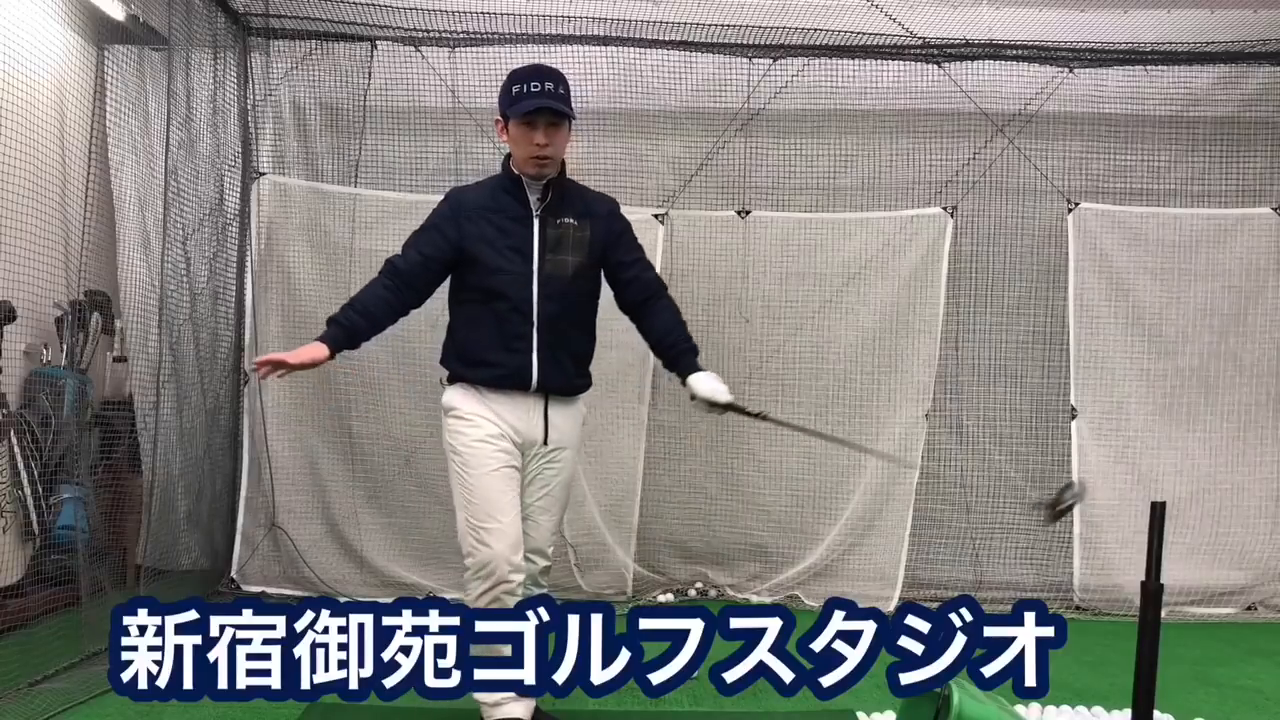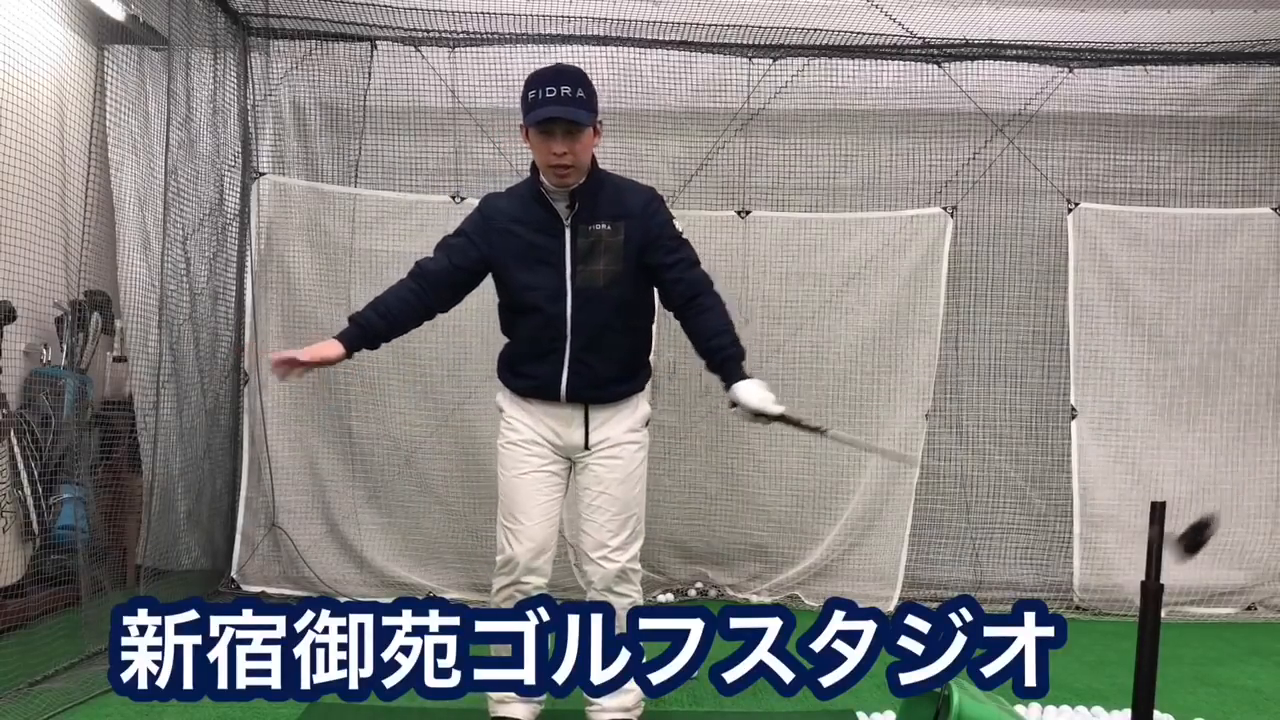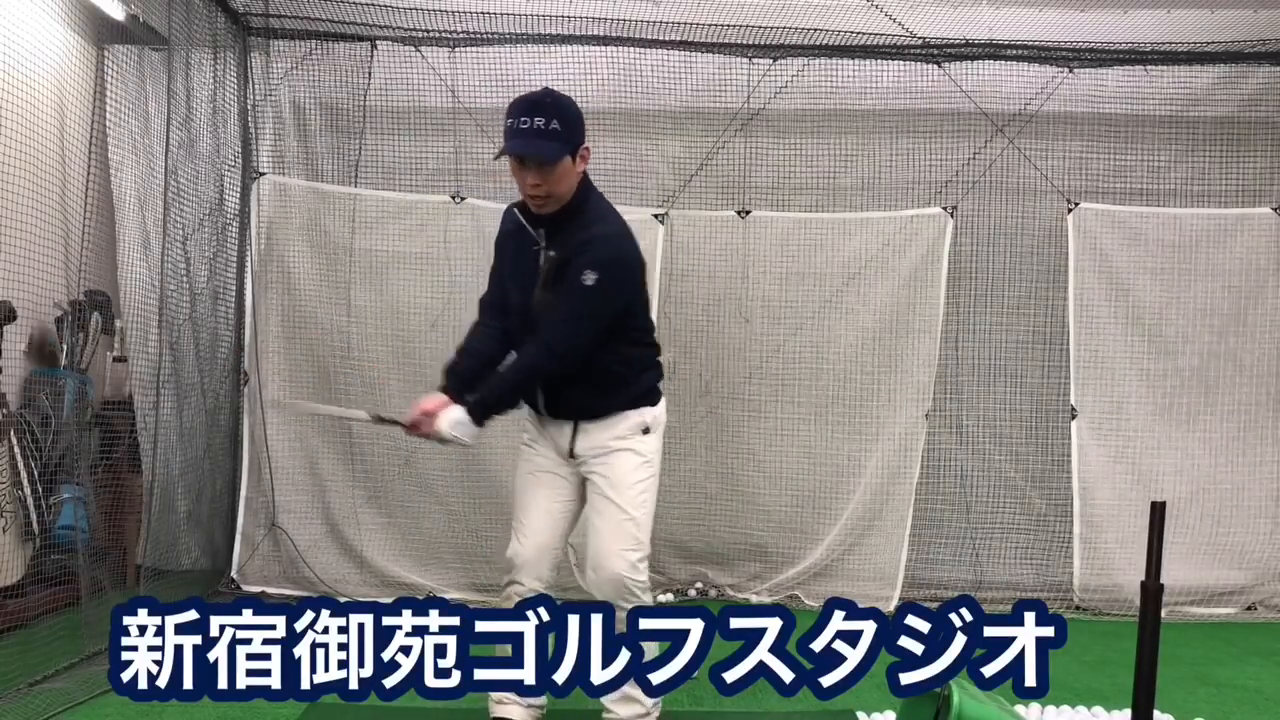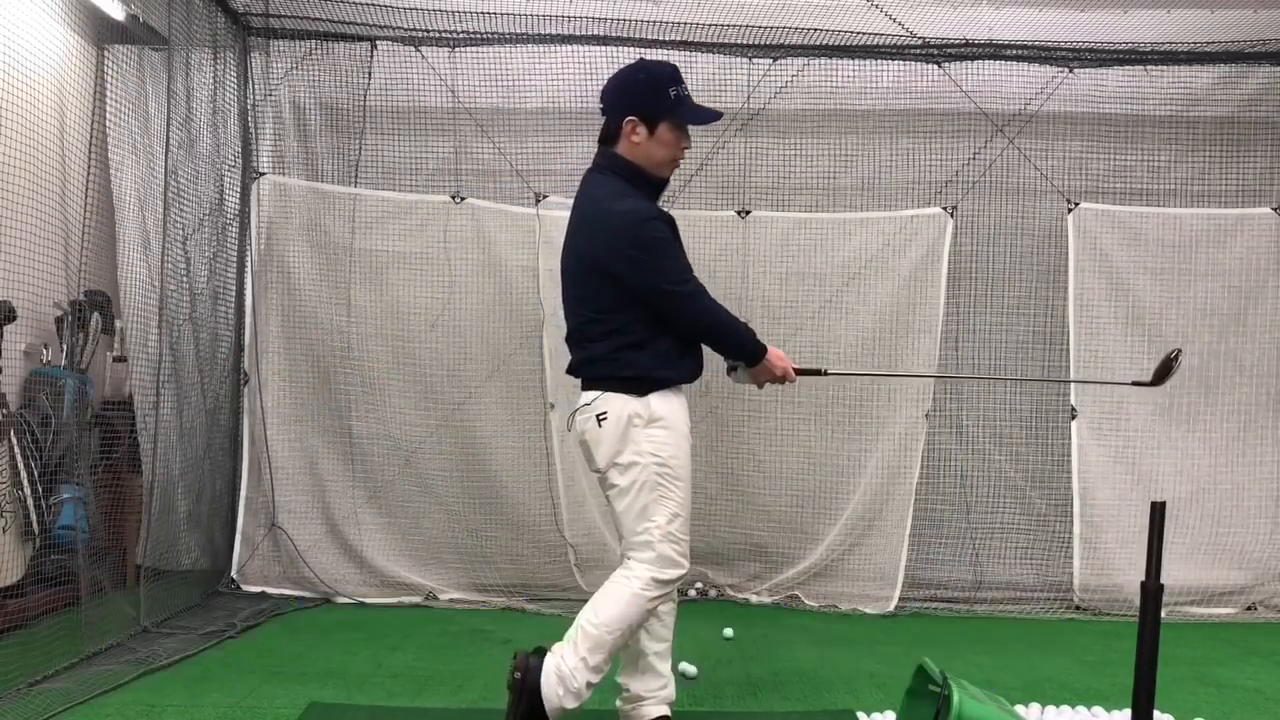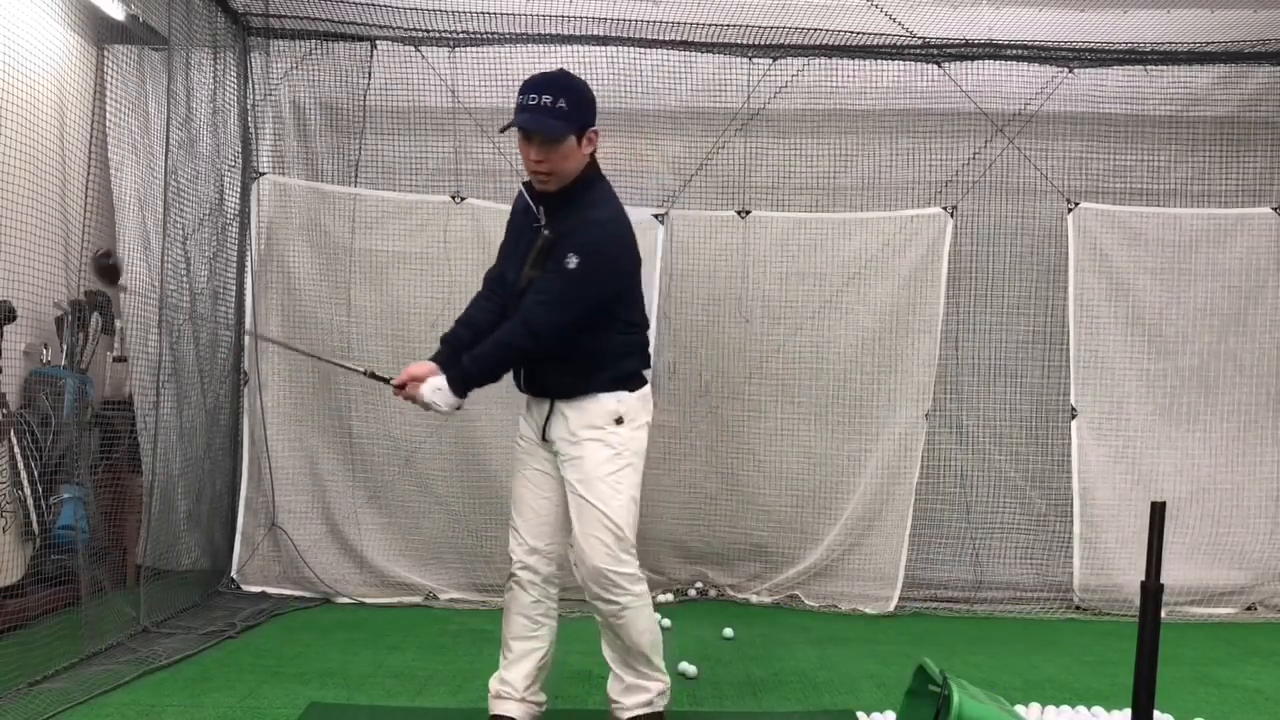
dt=1s
person 1, frame 1
left shoulder: (598, 215)
right shoulder: (466, 208)
left elbow: (645, 295)
right elbow: (402, 281)
left wrist: (691, 368)
right wrist: (330, 342)
left hip: (560, 412)
right hip: (479, 407)
left knee: (533, 564)
right knee: (494, 563)
person 1, frame 2
left shoulder: (638, 208)
right shoulder: (500, 215)
left elbow: (691, 294)
right elbow: (432, 282)
left wrist: (736, 375)
right wrist: (348, 340)
left hip: (616, 416)
right hip: (529, 414)
left knee: (612, 567)
right knee: (520, 564)
person 1, frame 3
left shoulder: (605, 241)
right shoulder: (515, 228)
left elbow: (553, 351)
right elbow: (495, 321)
left wrist: (471, 411)
right wrist: (449, 389)
left hip: (621, 425)
right hip: (548, 425)
left knee: (615, 573)
right knee: (526, 566)
person 1, frame 4
left shoulder: (615, 196)
right shoulder: (626, 217)
left elbow: (681, 293)
right elbow: (686, 305)
left wrist: (745, 350)
right wrist: (756, 352)
left hip: (639, 403)
right hip: (637, 409)
left knee: (658, 558)
right knee: (658, 562)
person 1, frame 5
left shoulder: (600, 228)
right shoulder: (532, 205)
left elbow: (536, 325)
right elbow: (497, 295)
left wrist: (456, 383)
right wrist: (443, 359)
left hip: (602, 410)
right hip: (541, 408)
left knee: (605, 563)
right knee: (530, 561)
